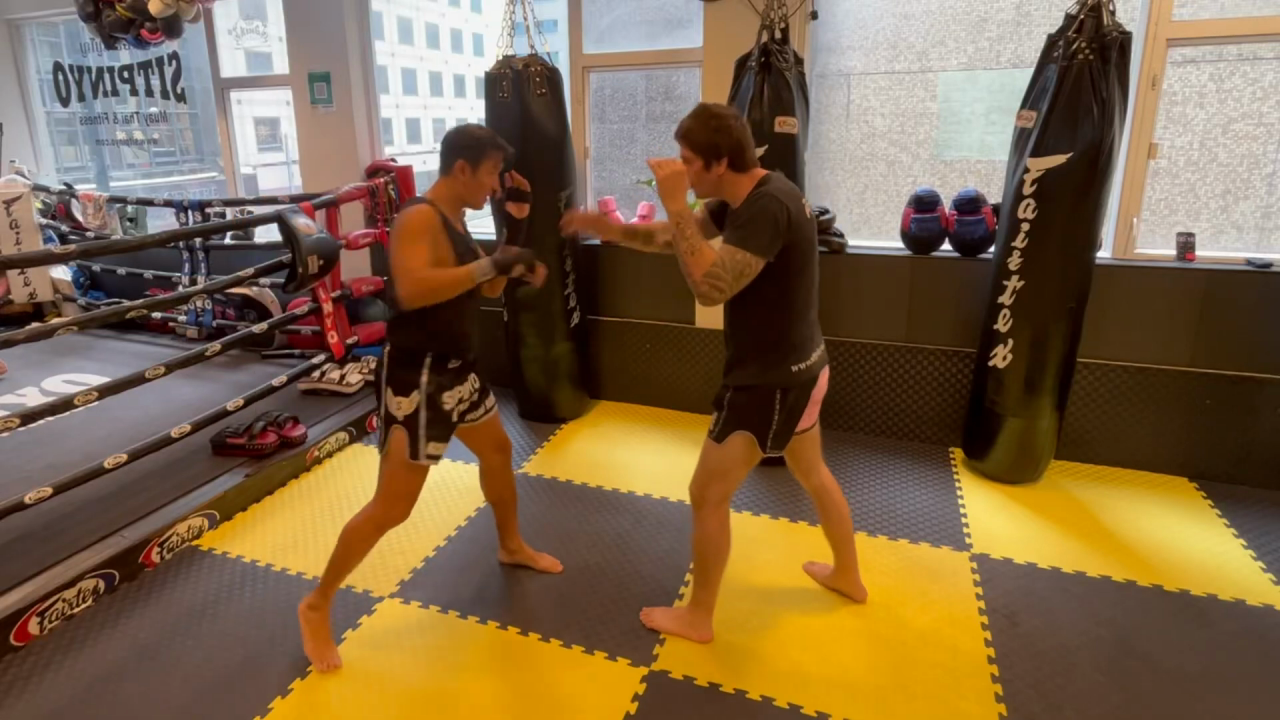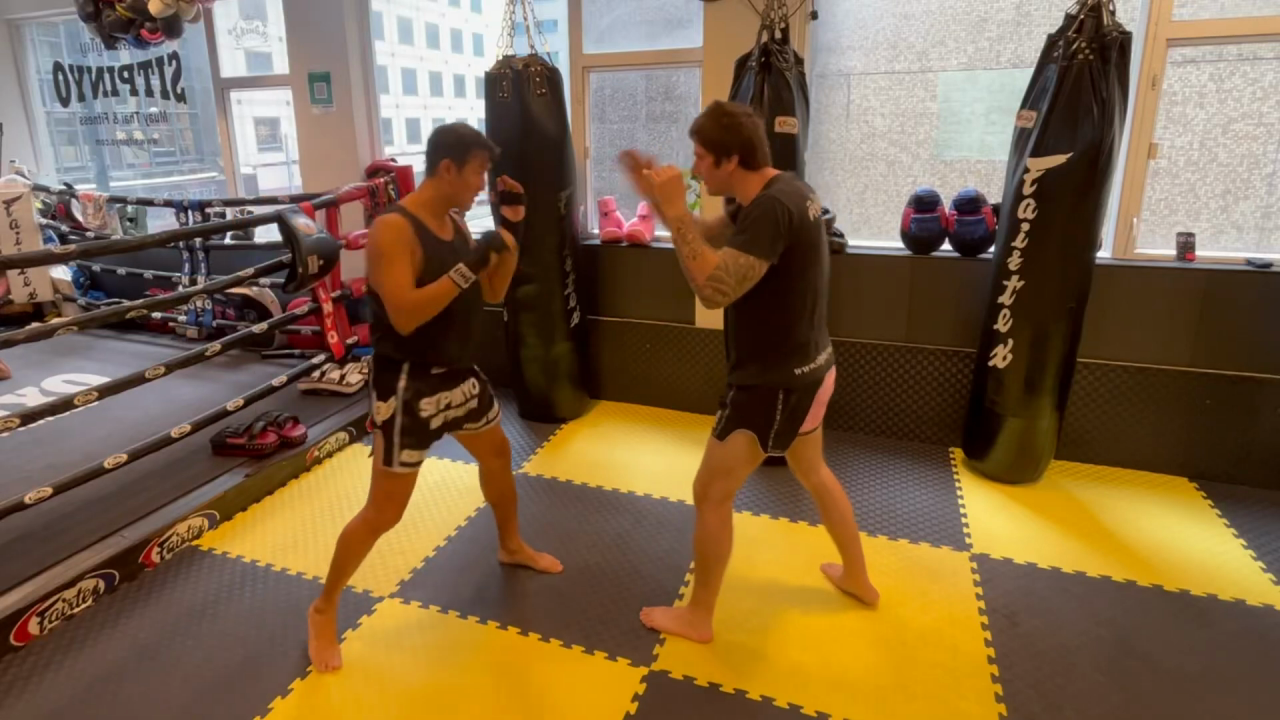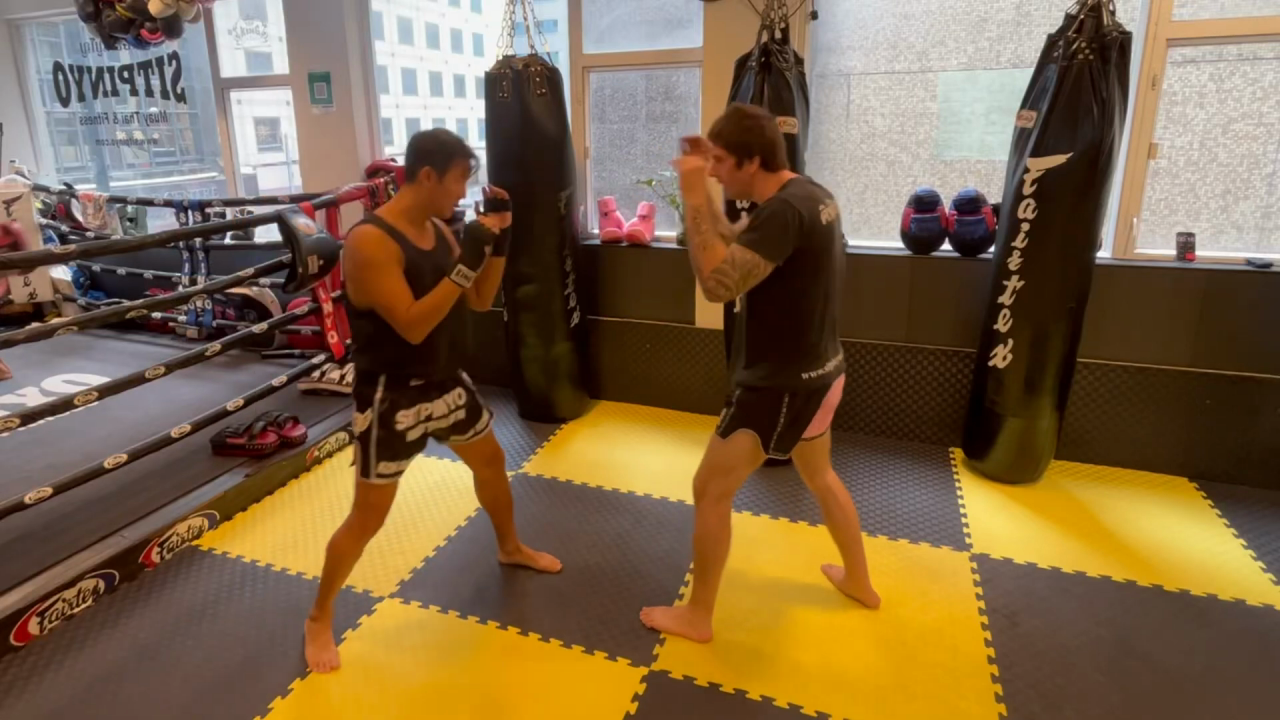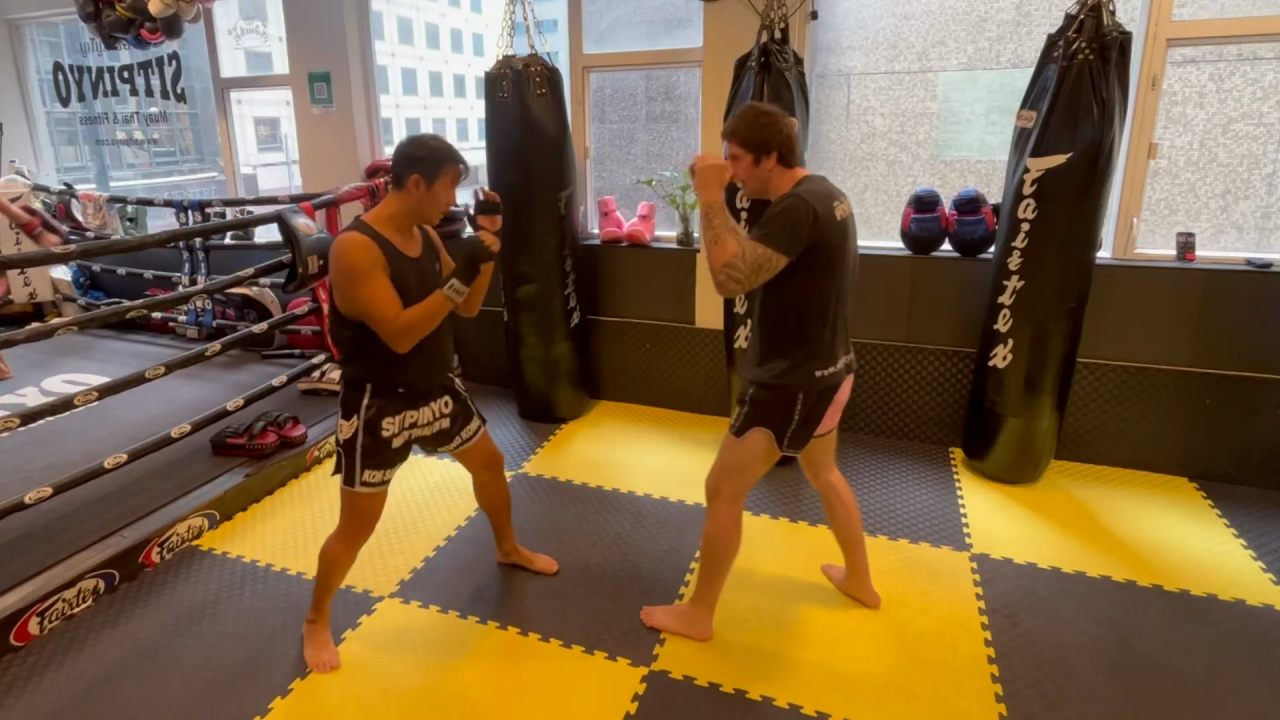
dt=0.1s
person 1, frame 1
left shoulder: (453, 219)
right shoulder: (420, 219)
left elbow: (482, 289)
right elbow: (413, 292)
left wrist: (514, 222)
right wrist: (492, 261)
left hip: (456, 368)
right hip: (418, 377)
left knee: (497, 448)
right knee: (392, 507)
left ankle: (512, 546)
right ankle: (317, 605)
person 1, frame 2
left shoulder: (454, 223)
right shoulder: (393, 229)
left elbow: (493, 293)
right elbow: (404, 318)
left wrist: (511, 229)
right wrist: (467, 269)
left hip: (459, 374)
right hip: (408, 383)
left knee: (497, 452)
right knee: (383, 511)
left ankle: (512, 546)
right ankle: (324, 609)
person 1, frame 3
left shoulder: (438, 231)
right shoulder: (369, 240)
left elbow: (480, 301)
right elbow: (412, 326)
left wrist: (496, 237)
right wrist: (466, 263)
left hip: (447, 383)
right hip: (391, 396)
left knee: (491, 460)
right knee: (366, 521)
left ankle: (510, 547)
right ankle: (318, 618)
person 1, frame 4
left shoulder: (427, 237)
right shoulder: (355, 248)
left elbow: (469, 309)
right elbow: (400, 336)
left wrist: (488, 241)
right wrist: (457, 277)
left hip: (437, 390)
right hip: (379, 405)
left knee: (490, 464)
right knee: (357, 528)
left ankle: (508, 548)
right ankle: (317, 620)
person 2, frame 1
left shoulder: (766, 208)
right shoulder: (749, 198)
left elbow: (713, 284)
right elbow: (679, 239)
left wrist: (677, 200)
right wrist: (608, 227)
left hip: (767, 379)
right hip: (803, 365)
left knee: (709, 495)
right knee: (811, 472)
left ankle: (698, 617)
right ankle: (848, 576)
person 2, frame 2
left shoulder: (769, 209)
right shoulder: (777, 193)
left elbow: (715, 288)
right elbow: (708, 238)
left wrist: (675, 209)
right wrist: (656, 196)
left hip: (771, 381)
right hip: (808, 368)
left knee: (710, 492)
right knee: (814, 473)
left ankle: (698, 616)
right ankle: (857, 577)
person 2, frame 3
left shoulder: (784, 212)
right shoulder: (807, 195)
left elbow: (718, 284)
right elbow: (736, 246)
left wrist: (695, 200)
right wrist: (706, 194)
left hip: (778, 384)
right hip: (819, 372)
left knee: (710, 490)
right knee: (819, 474)
left ankle: (696, 615)
right ankle: (860, 580)
person 2, frame 4
left shoulder: (798, 208)
right shoulder: (822, 194)
left elbow: (731, 278)
right elbow: (749, 251)
left wrist: (710, 198)
right wrist: (719, 198)
left hip: (792, 381)
right hip: (829, 370)
left knee: (723, 490)
right knee: (824, 473)
left ankle: (697, 614)
right ankle: (860, 581)
